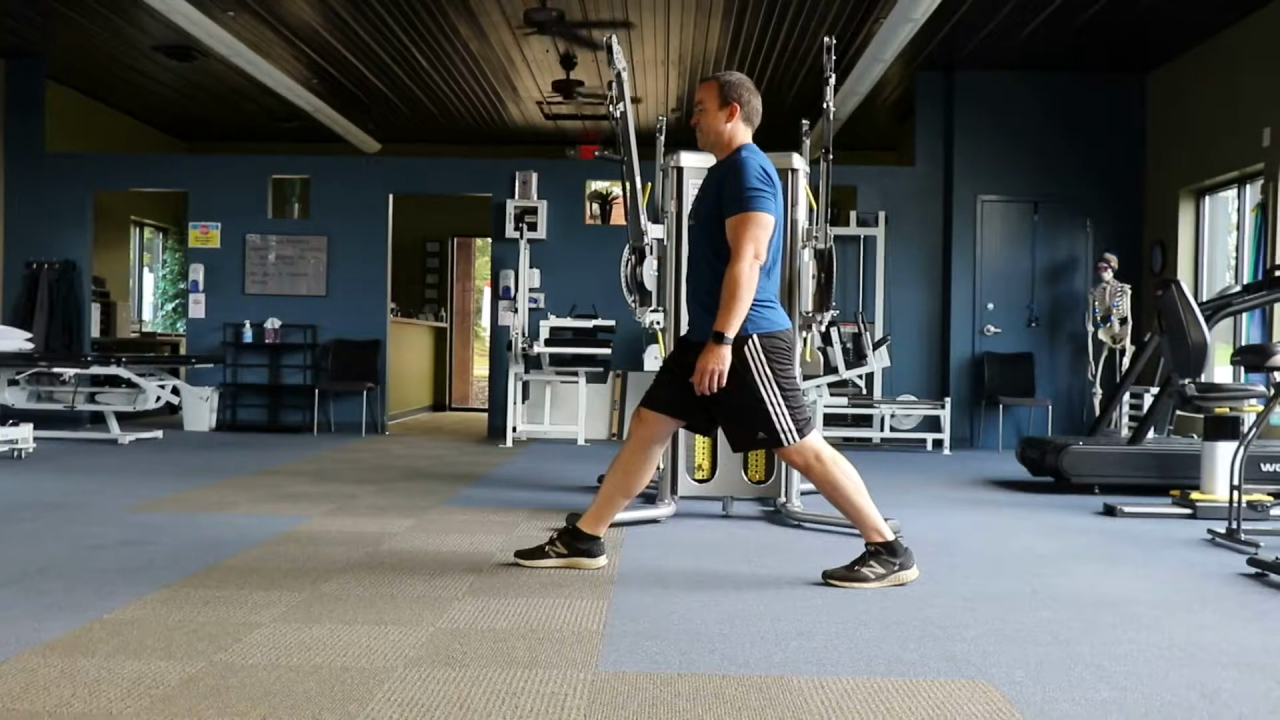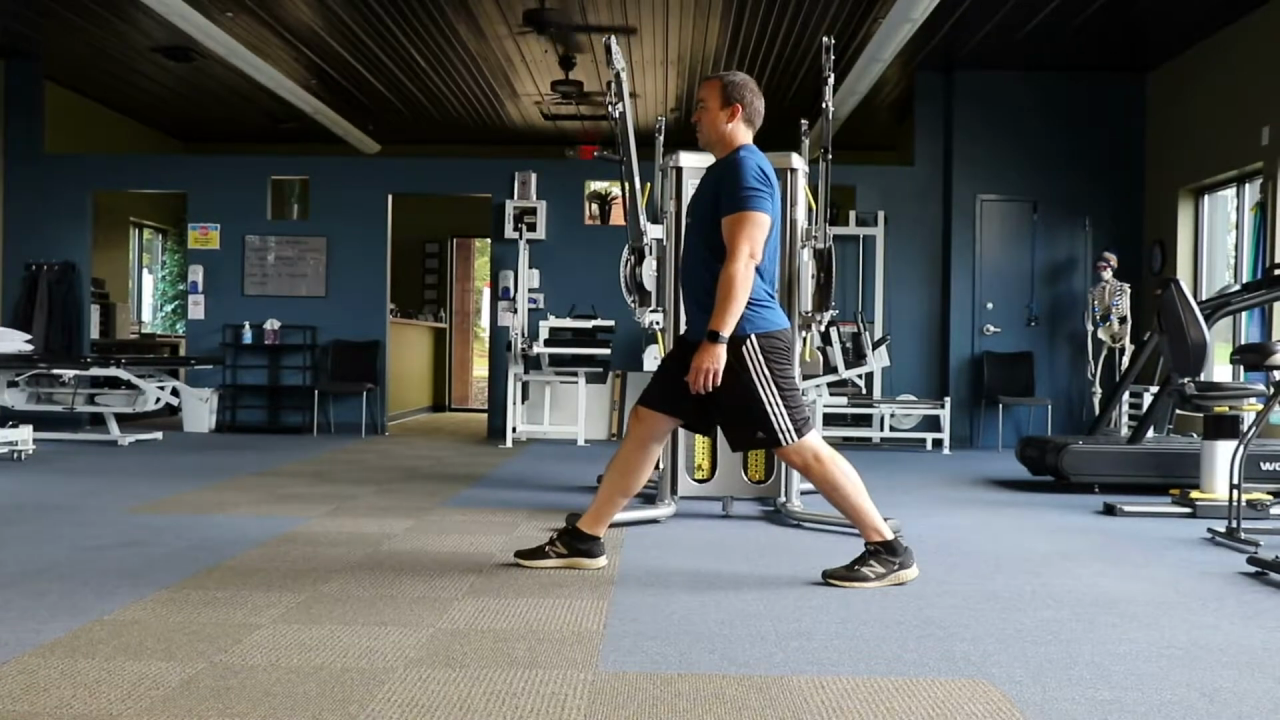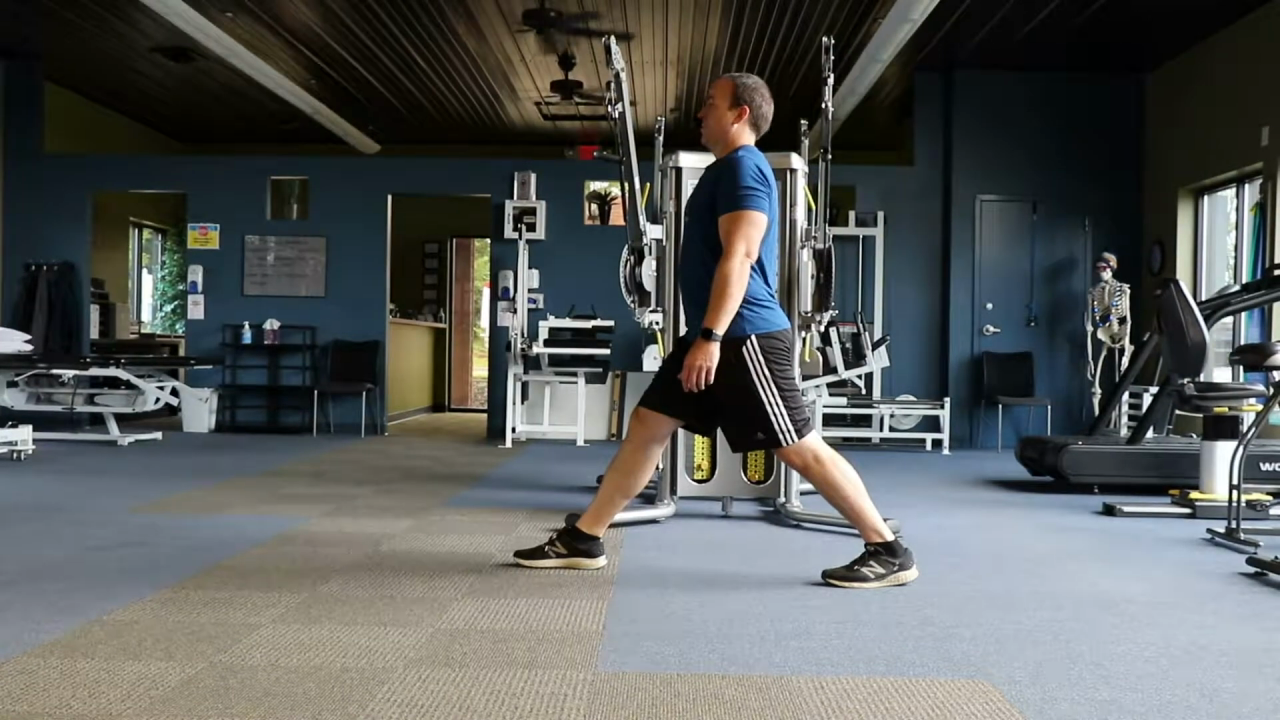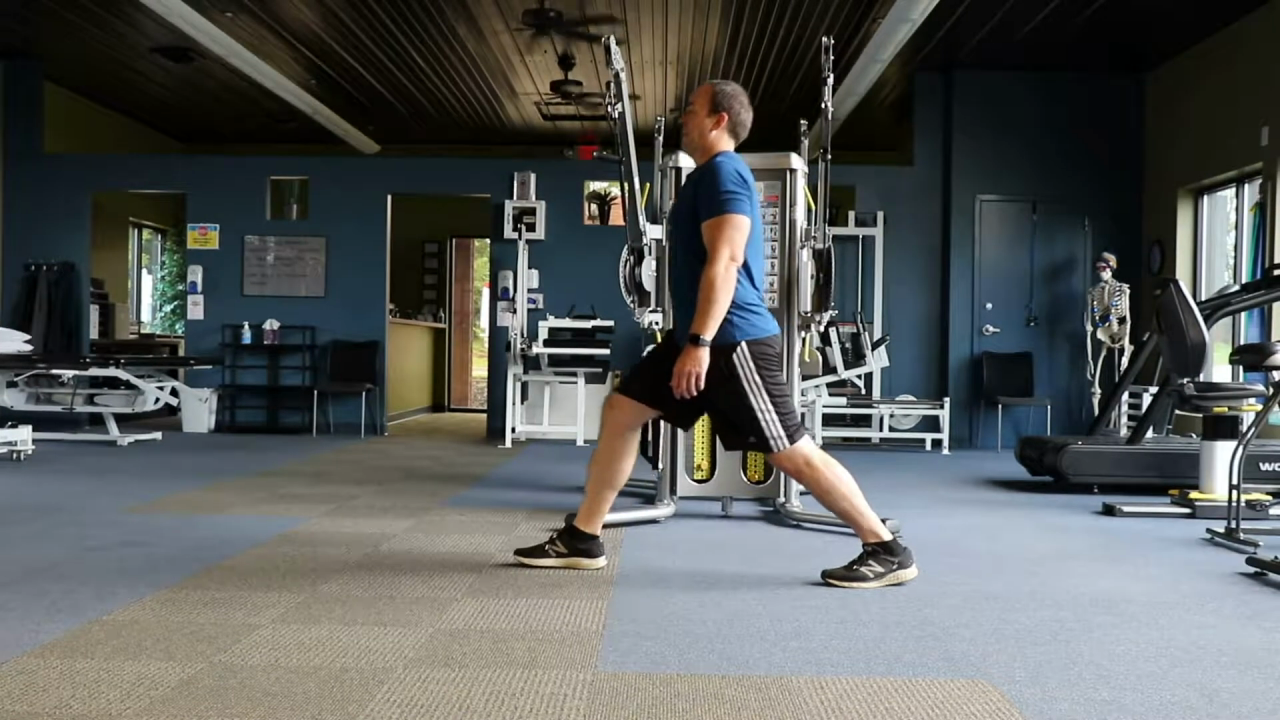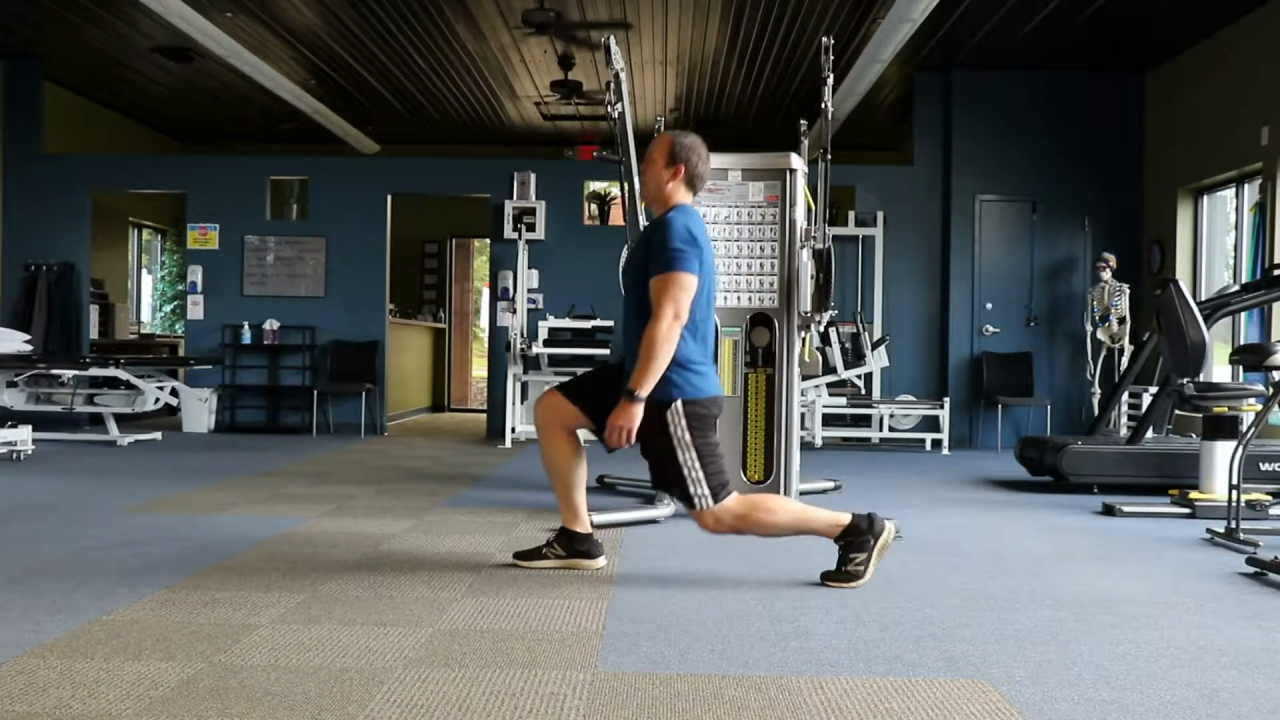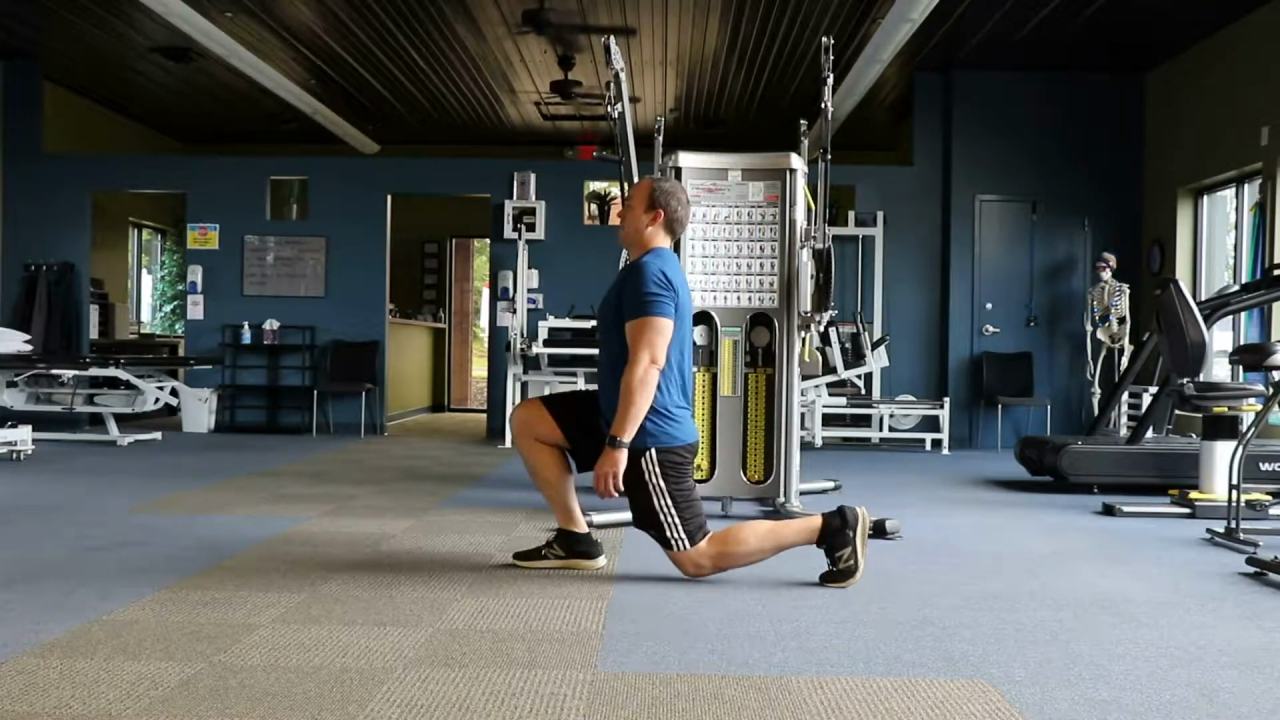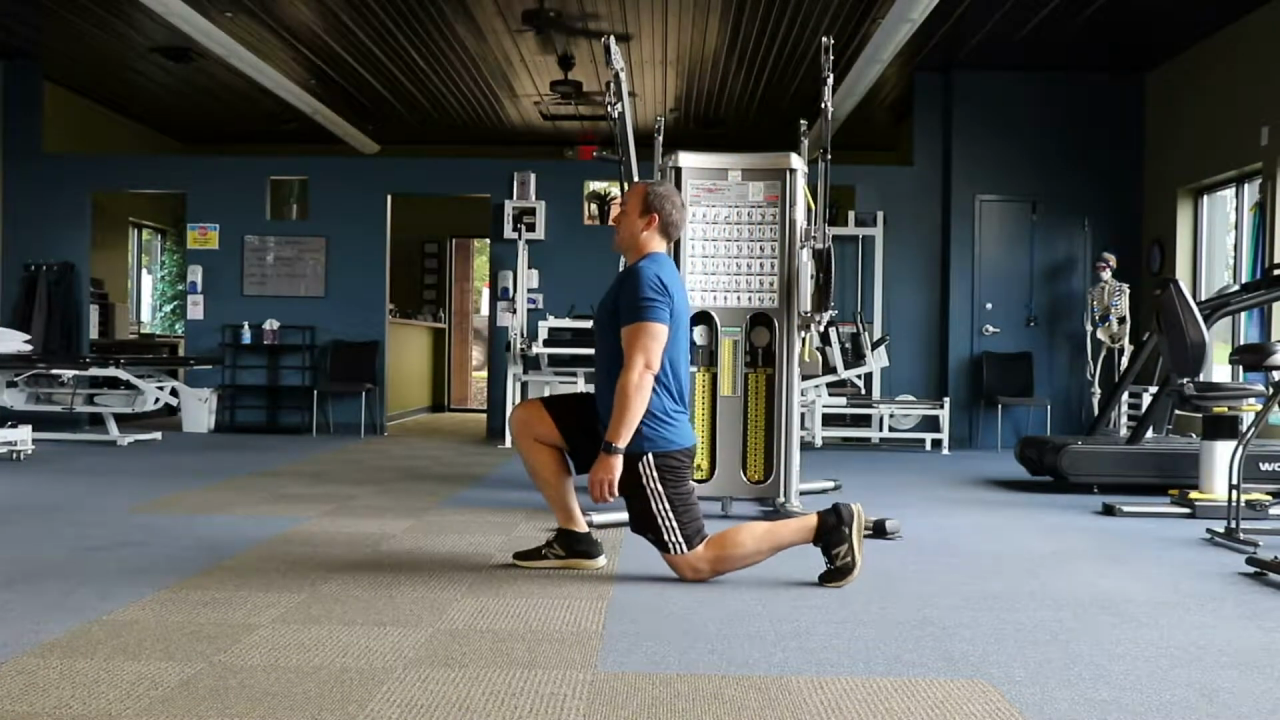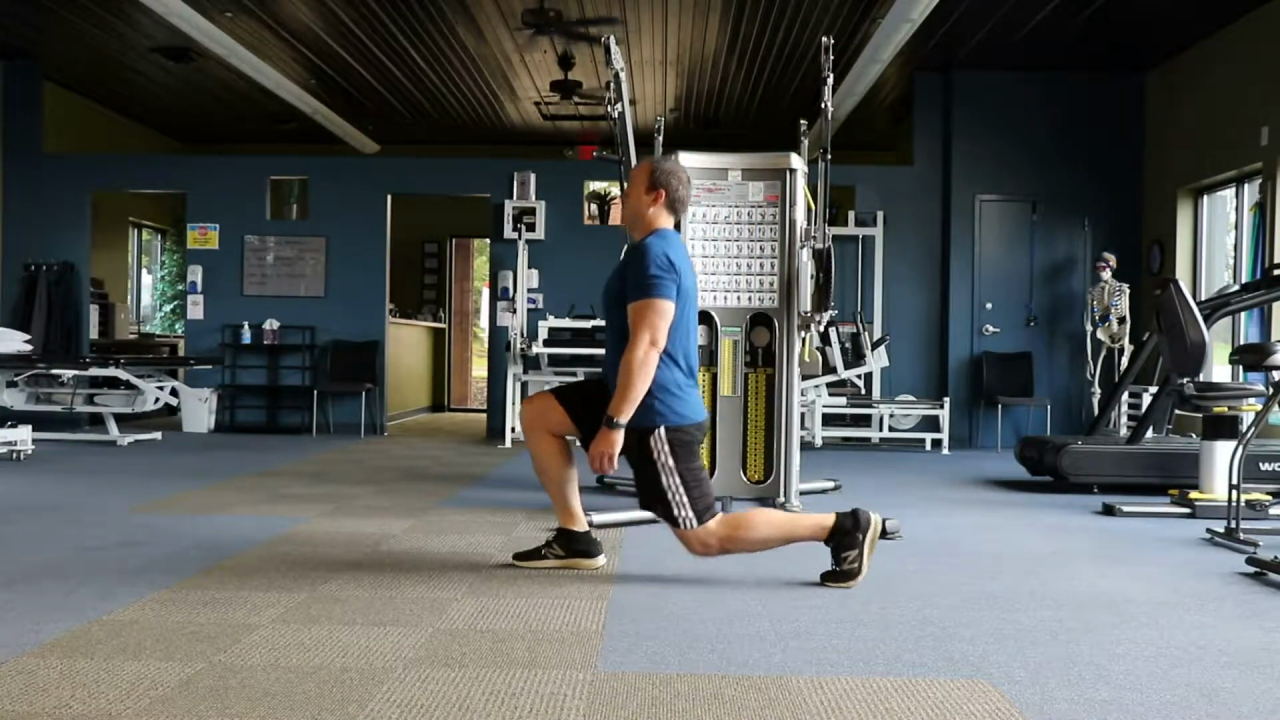
dt=0.5s
person 1, frame 1
left shoulder: (747, 168)
right shoulder: (728, 170)
left elbow: (748, 259)
left wrist: (722, 341)
left hip: (746, 338)
right hip: (711, 334)
left knee: (801, 447)
right knee: (647, 426)
left ankle: (890, 551)
right ankle: (582, 539)
person 1, frame 2
left shoulder: (745, 168)
right shoulder: (726, 170)
left elbow: (743, 258)
left wrist: (717, 339)
left hip: (744, 337)
right hip: (709, 334)
left knee: (798, 446)
right knee: (645, 424)
left ankle: (889, 550)
right ankle: (583, 539)
person 1, frame 3
left shoulder: (743, 166)
right shoulder: (728, 170)
left elbow: (739, 256)
left wrist: (710, 337)
left hip: (743, 336)
right hip: (716, 335)
left knee: (799, 447)
right knee: (646, 425)
left ankle: (889, 551)
right ankle: (582, 540)
person 1, frame 4
left shoulder: (723, 171)
right shoulder: (710, 176)
left elbow: (725, 261)
left wrist: (699, 342)
left hip: (734, 340)
right hip: (707, 337)
left knee: (791, 453)
right knee: (620, 412)
left ankle: (887, 549)
right ankle: (582, 539)
person 1, frame 5
left shoulder: (674, 226)
right shoulder: (673, 226)
left elbow: (670, 317)
left wrist: (634, 397)
left hip: (676, 391)
right hip: (655, 380)
left knee: (718, 514)
right knee: (551, 411)
left ankle: (856, 529)
right ankle: (577, 540)
person 1, frame 6
left shoulder: (648, 271)
right shoulder: (658, 268)
left elbow: (647, 364)
left wrist: (617, 445)
left hip: (650, 434)
right hip: (639, 422)
left knee: (698, 559)
right knee: (527, 420)
left ankle: (834, 526)
right ankle: (576, 540)
person 1, frame 7
left shoulder: (645, 276)
right shoulder: (655, 272)
left elbow: (642, 370)
left wrist: (611, 451)
left hip: (648, 438)
right hip: (633, 426)
left knee: (696, 564)
right knee: (526, 420)
left ankle: (829, 524)
right ankle: (576, 540)
person 1, frame 8
left shoulder: (652, 252)
right shoulder: (661, 250)
left elbow: (647, 346)
left wrist: (613, 424)
right wrist: (617, 414)
left hip: (659, 413)
right hip: (644, 403)
left knee: (706, 537)
right knee: (537, 413)
left ankle: (844, 528)
right ankle: (575, 538)
